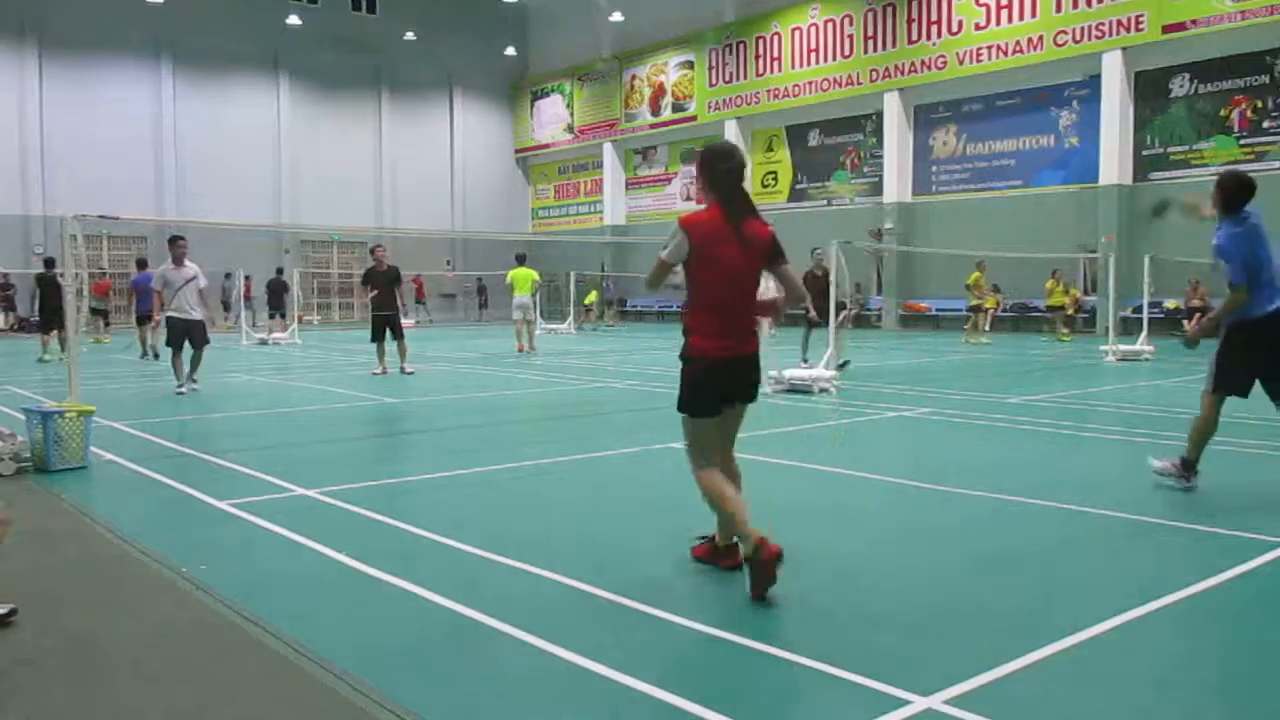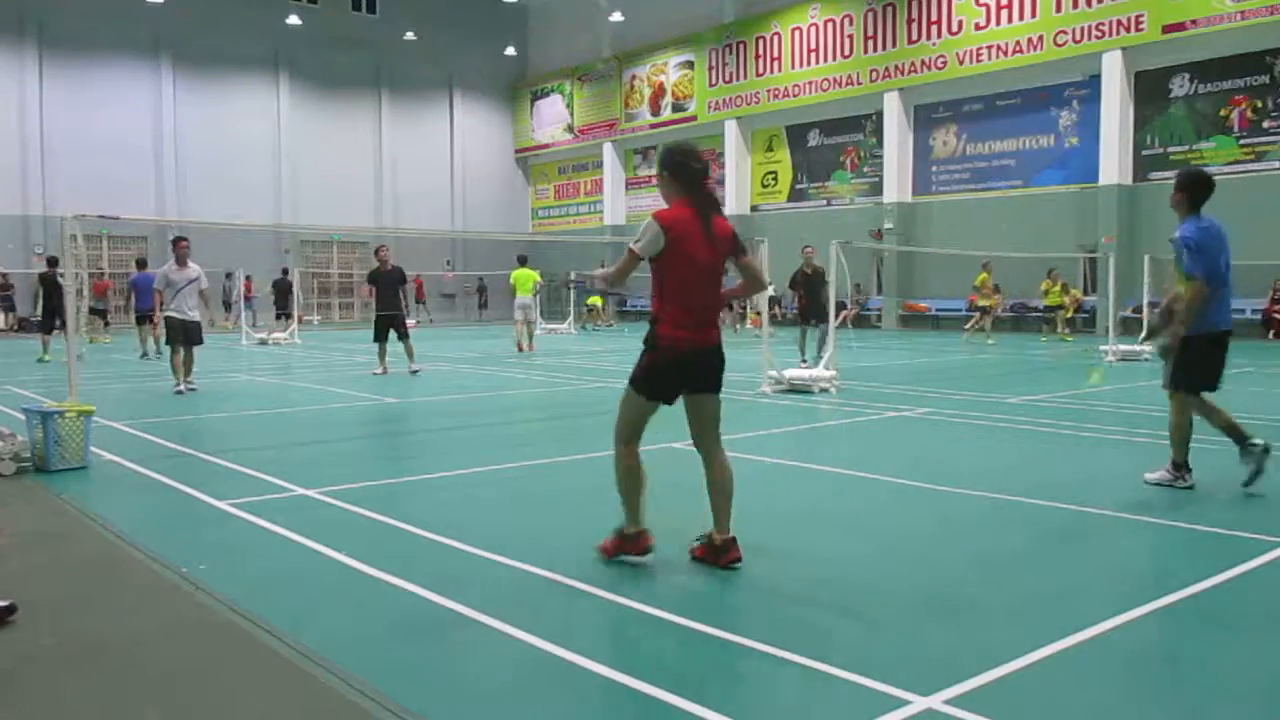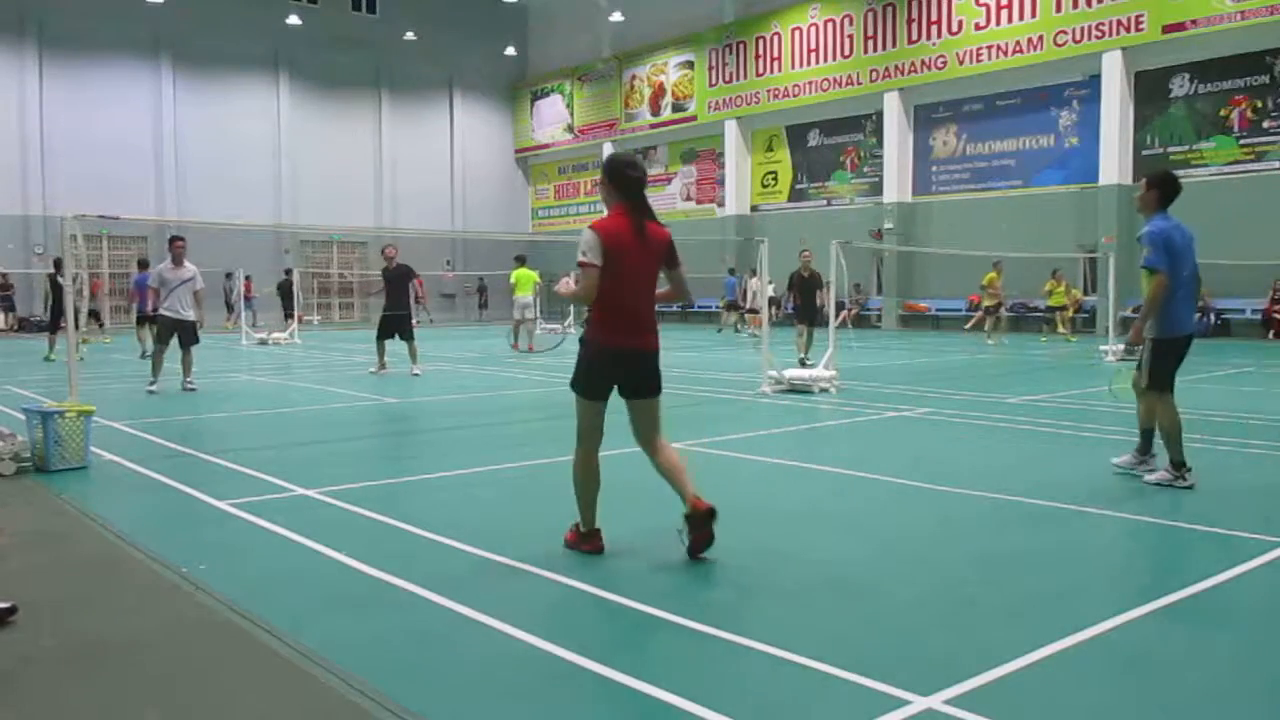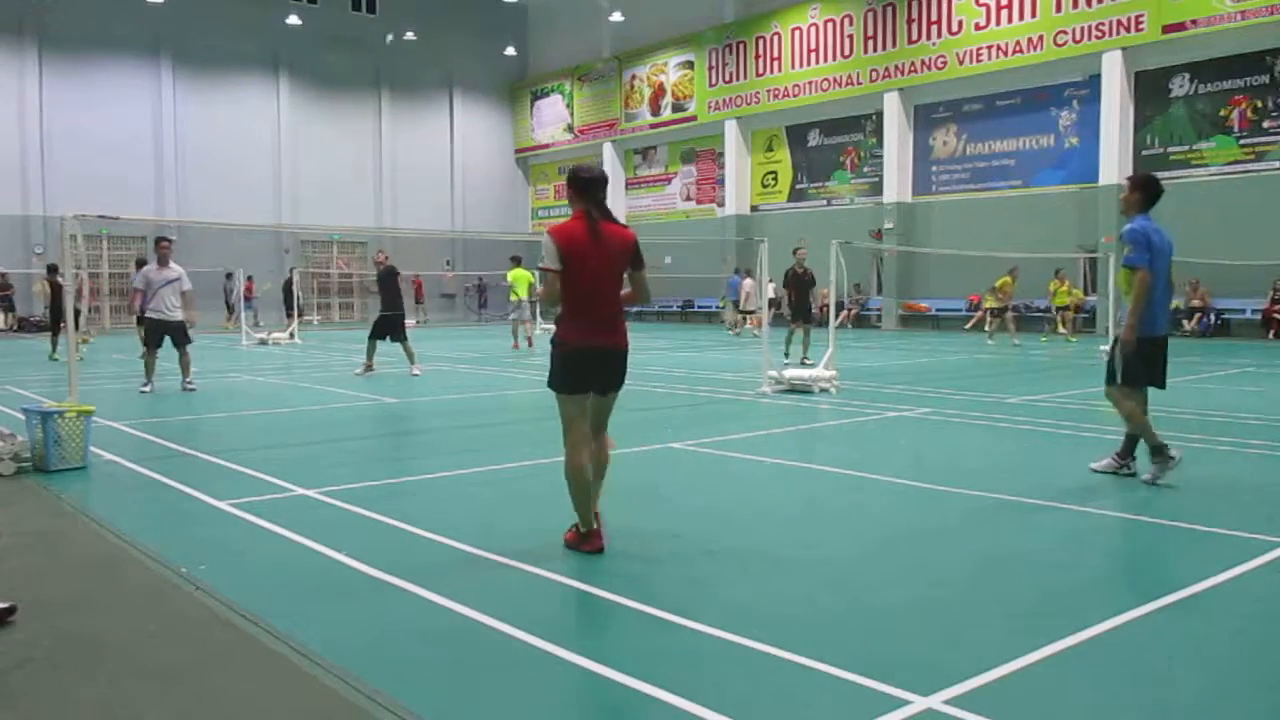
dt=0.3s
person 1, frame 1
left shoulder: (691, 226)
right shoulder: (761, 232)
left elbow: (652, 283)
right elbow: (798, 296)
left wrist: (662, 270)
left hip: (705, 358)
right hip: (745, 357)
left knee: (706, 465)
right knee: (722, 455)
left ankle: (757, 545)
right ankle: (724, 543)
person 1, frame 2
left shoulder: (662, 222)
right shoulder: (722, 226)
left elbow: (620, 275)
right elbow: (757, 282)
left wrist: (601, 276)
left hip: (667, 347)
right hip: (708, 348)
left knee: (626, 438)
right knee: (709, 445)
left ankle: (634, 531)
right ankle: (723, 539)
person 1, frame 3
left shoulder: (599, 232)
right shoulder: (660, 234)
left elbow: (586, 294)
right elbow: (683, 294)
left wrist: (565, 290)
left hip: (602, 348)
right hip: (645, 348)
left knee: (588, 444)
right knee: (653, 439)
left ankle: (587, 531)
right ankle: (695, 506)
person 1, frame 4
left shoulder: (558, 236)
right shoulder: (625, 237)
left elbow: (550, 298)
right elbow: (642, 295)
left wrist: (559, 294)
left hip: (573, 347)
right hip: (613, 347)
left knee: (577, 440)
right knee: (598, 433)
left ankle: (587, 529)
right ankle: (591, 509)
person 2, frame 1
left shoulder: (1225, 242)
right shoulder: (1250, 220)
left elbow: (1240, 296)
right elbow: (1216, 215)
left wrist: (1202, 328)
right wrist: (1200, 210)
left hip: (1247, 325)
left knee: (1212, 398)
left ankle: (1186, 467)
person 2, frame 2
left shoulder: (1186, 237)
right shoulder: (1213, 228)
left elbow: (1198, 288)
left wrist: (1174, 331)
right wrist: (1169, 307)
left hip: (1196, 328)
right hip: (1219, 325)
left knee: (1178, 396)
right knee: (1190, 396)
left ankle: (1179, 470)
right ankle: (1248, 444)
person 2, frame 3
left shoulder: (1154, 232)
right shoulder: (1181, 231)
left elbow: (1161, 282)
right elbow: (1195, 279)
left wrist: (1138, 325)
left hip: (1164, 328)
right hip: (1182, 325)
left knee: (1159, 395)
right knee: (1143, 386)
left ankle: (1178, 470)
right ankle: (1144, 452)
person 2, frame 4
left shoulder: (1134, 231)
right shoulder: (1159, 233)
left elbow: (1144, 278)
right elbow: (1168, 283)
left wrist: (1130, 325)
left hip: (1138, 329)
right hip: (1157, 328)
left knee: (1116, 391)
right knee: (1135, 392)
left ankle: (1162, 452)
right ankle: (1125, 457)
